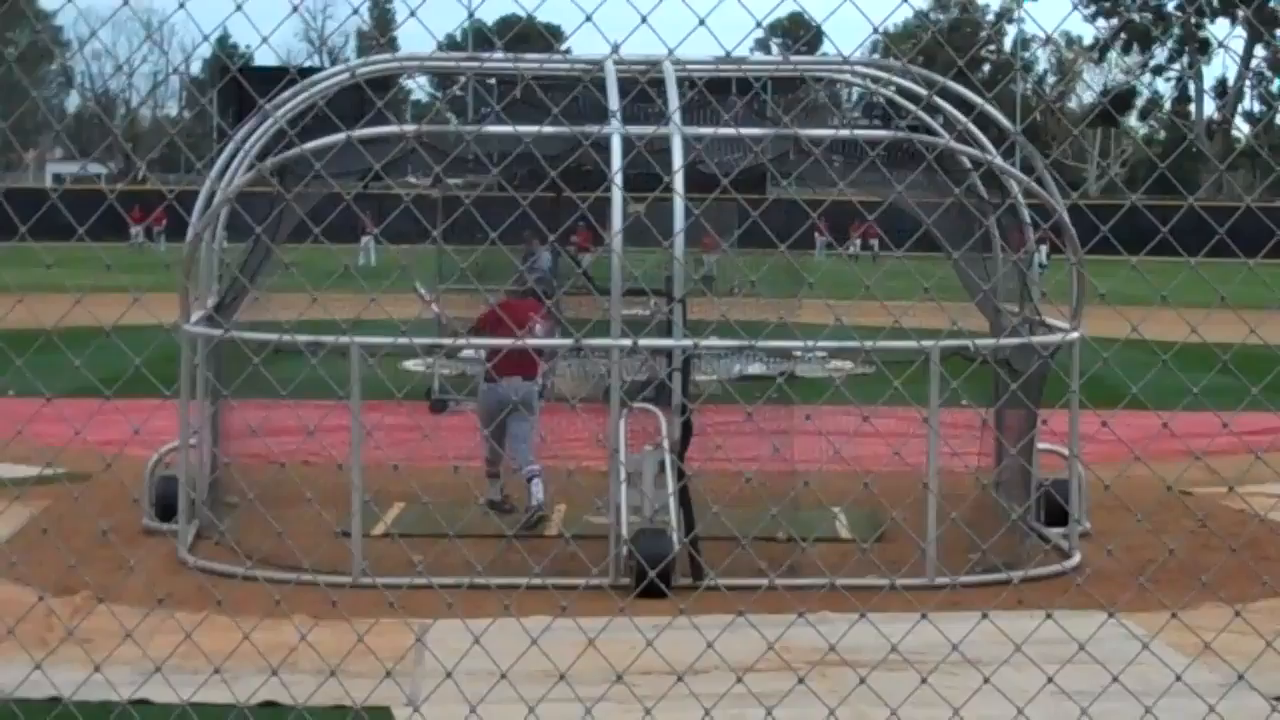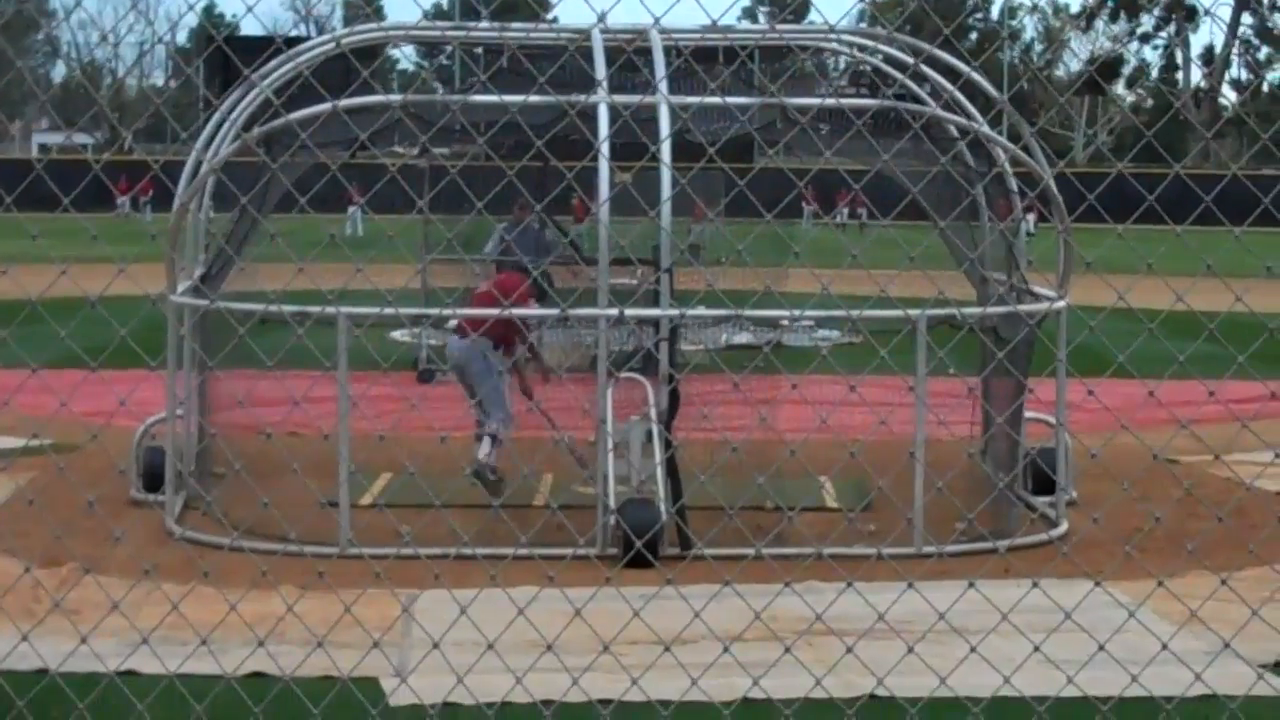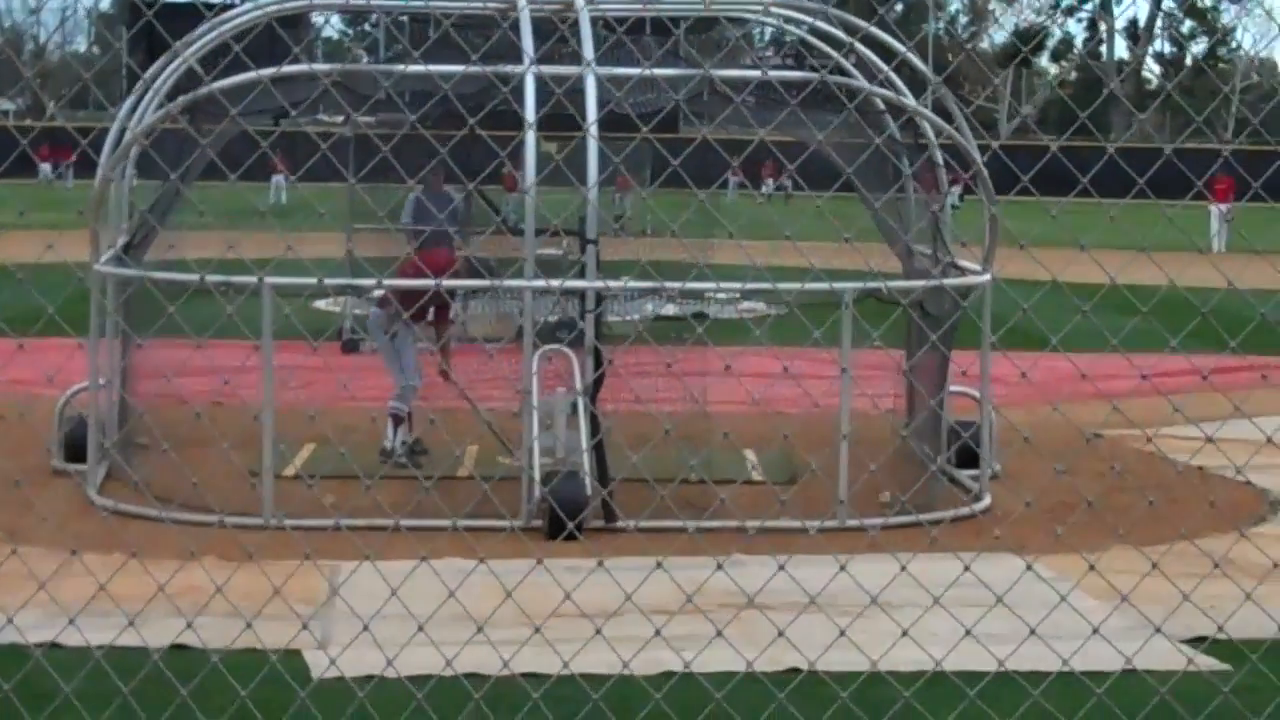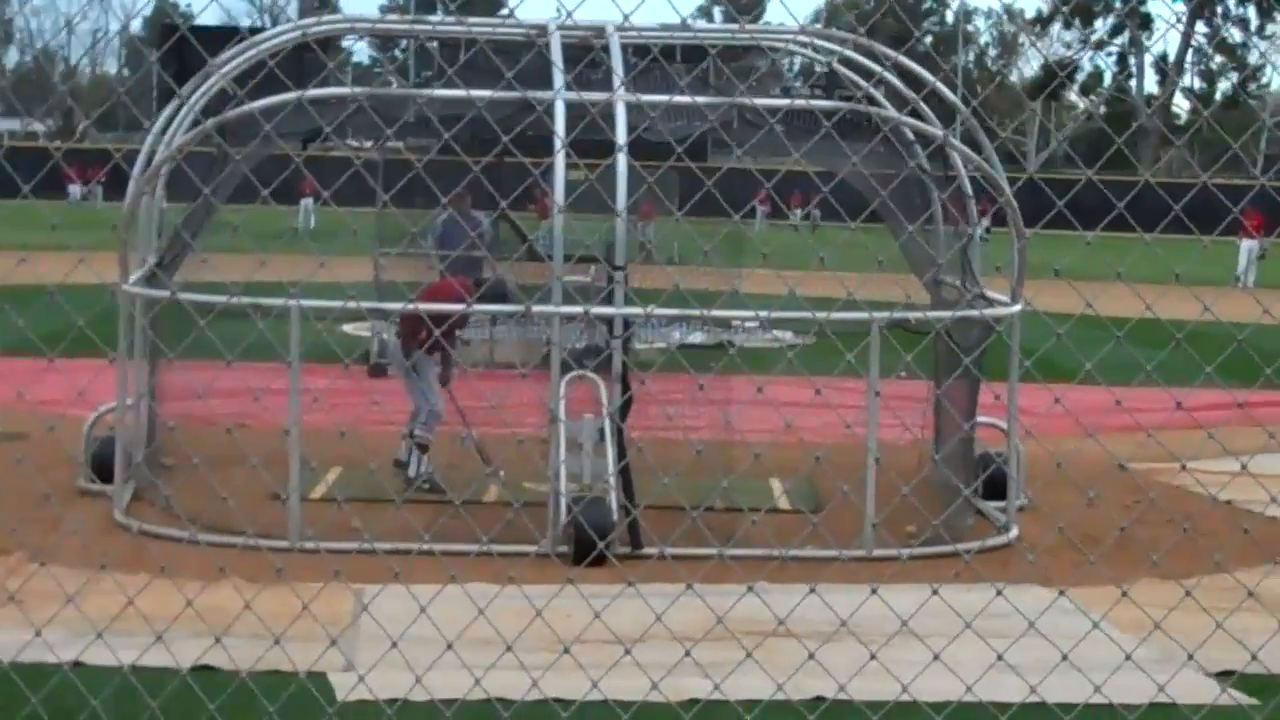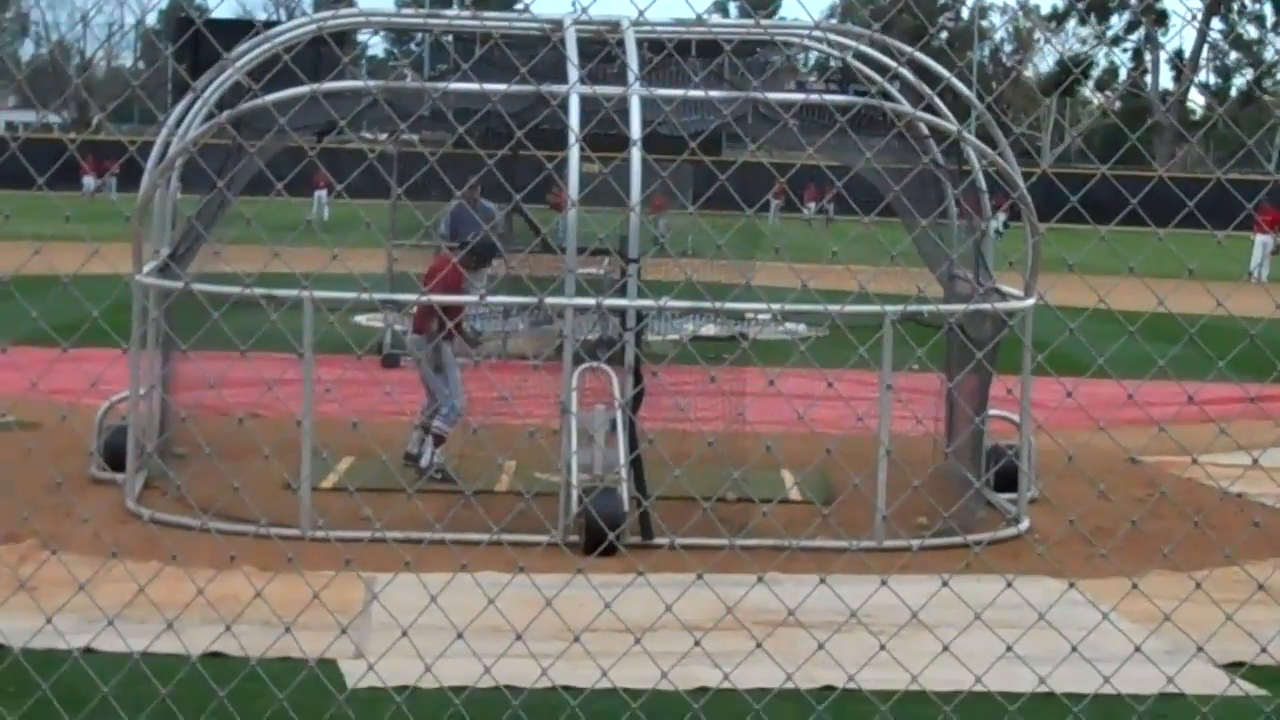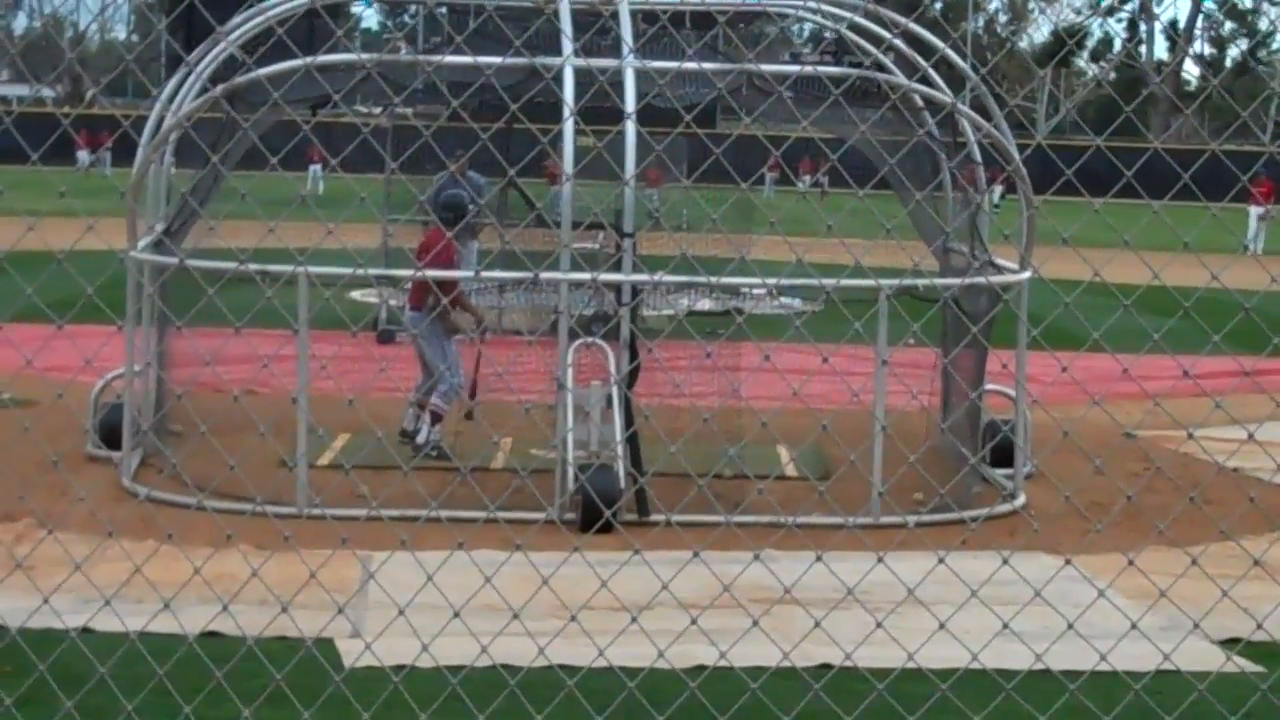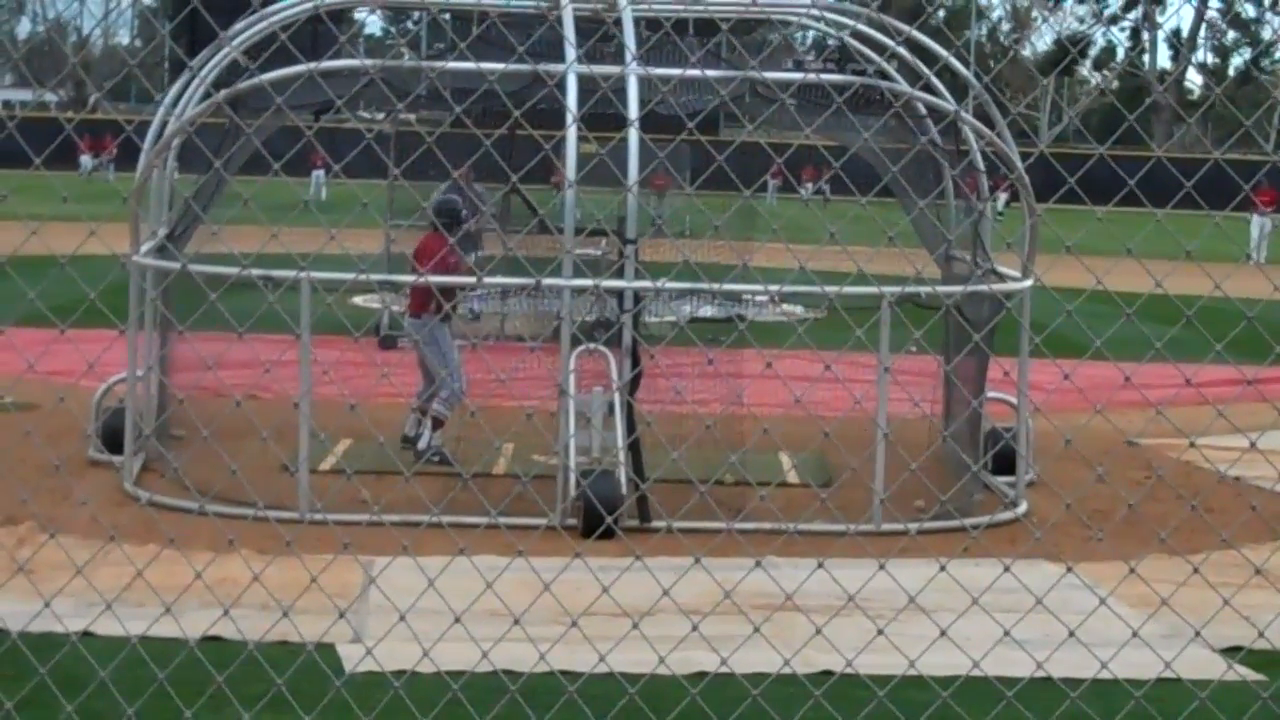
dt=0.5s
person 1, frame 1
left shoulder: (507, 307)
right shoulder: (545, 320)
left elbow: (474, 331)
left hip: (497, 385)
right hip: (527, 387)
left knee: (492, 442)
right knee: (524, 450)
left ankle: (494, 496)
right ankle: (536, 501)
person 1, frame 2
left shoulder: (497, 283)
right shoulder: (521, 286)
left elbow: (508, 342)
right elbow: (521, 332)
left wrist: (522, 377)
right wrist: (538, 359)
left hip: (456, 345)
right hip: (478, 347)
left knee: (484, 409)
right knee: (500, 412)
left ankle: (483, 464)
right ankle: (485, 462)
person 1, frame 3
left shoulder: (449, 281)
right shoulder: (444, 260)
left elbow: (442, 321)
right elbow: (400, 278)
left wrist: (445, 361)
right wrist: (393, 318)
left hip: (402, 323)
right hip: (389, 318)
left knee: (410, 382)
right knee: (408, 383)
left ankle: (405, 438)
right ankle: (391, 446)
person 1, frame 4
left shoulder: (465, 295)
right shoulder: (450, 291)
left elbow: (452, 334)
right elbow: (409, 316)
left wrist: (447, 368)
right wrist: (409, 355)
left hip: (426, 349)
right hip: (410, 349)
left knee: (425, 406)
right knee: (432, 409)
left ankle: (406, 457)
right ankle: (417, 474)
person 1, frame 5
left shoulder: (453, 264)
right shoulder: (449, 268)
right elbow: (431, 311)
left wrist: (464, 334)
right wrist: (436, 353)
left hip: (430, 341)
right hip: (429, 342)
left knee: (438, 400)
right knee: (454, 404)
left ankle: (414, 452)
right ankle: (429, 463)
person 1, frame 6
left shoulder: (443, 240)
right shoulder: (439, 243)
left elbow: (450, 286)
right elbow: (428, 288)
left wrist: (475, 313)
right wrist: (446, 320)
left hip: (422, 316)
right hip: (427, 318)
left knee: (432, 376)
right knee: (452, 380)
left ankle: (410, 428)
right ankle: (426, 440)
person 1, frame 7
left shoulder: (444, 244)
right shoulder: (433, 245)
right elbow: (433, 285)
left wrist: (467, 270)
right wrist: (464, 270)
left hip: (428, 321)
right hip: (427, 322)
left knee: (435, 381)
right knee: (454, 385)
left ankle: (412, 433)
right ankle: (427, 445)
